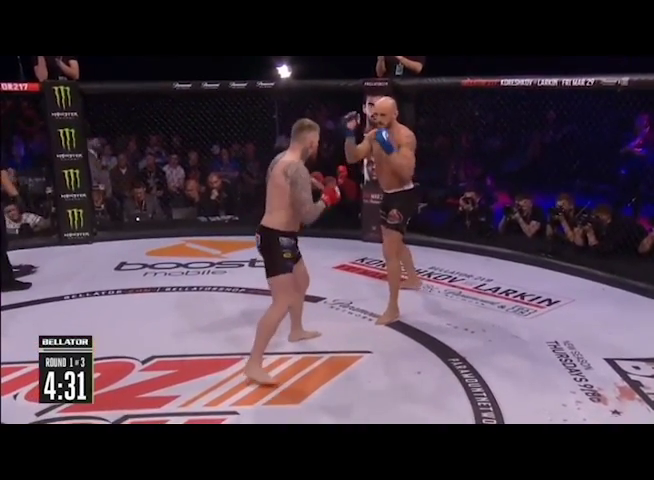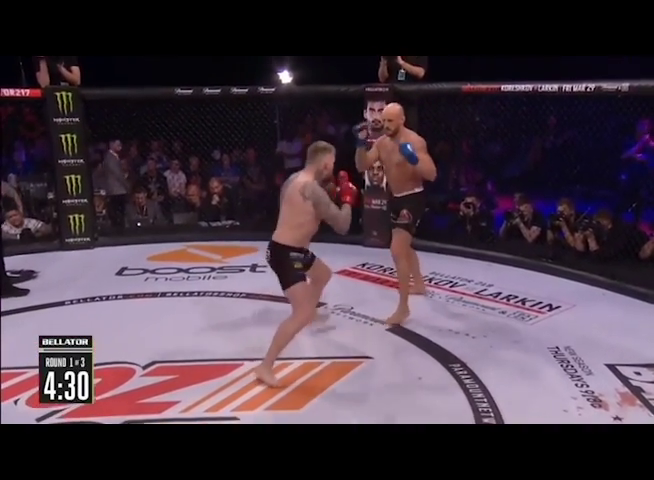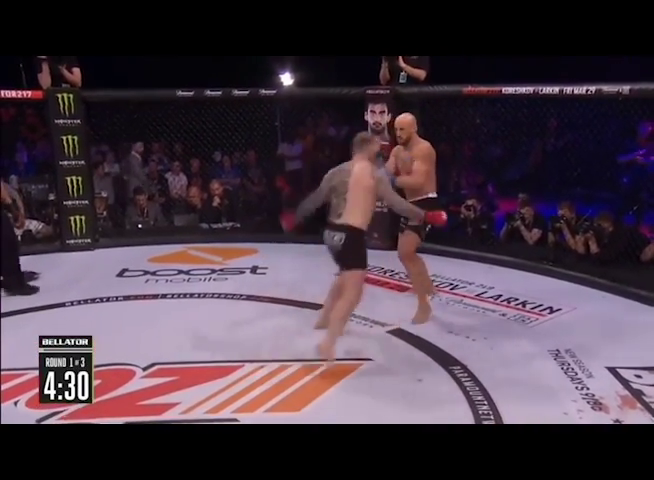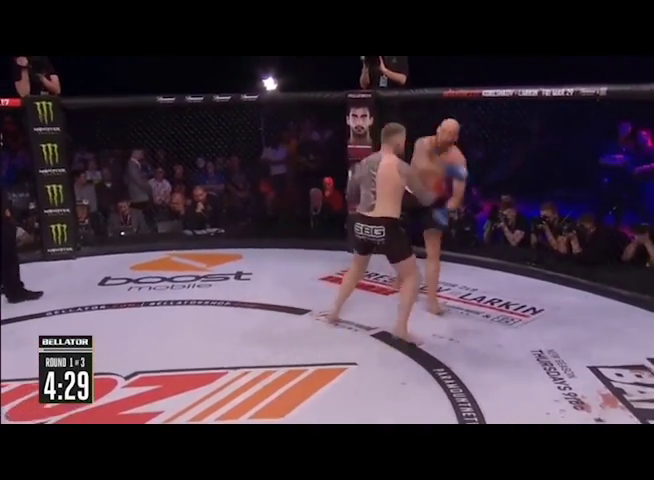
dt=0.4s
person 1, frame 1
left shoulder: (280, 161)
right shoulder: (297, 170)
right elbow: (307, 216)
left wrist: (309, 185)
right wrist: (326, 200)
left hip: (279, 236)
right hip: (276, 239)
left knee: (301, 282)
right knee: (283, 302)
left ankle: (297, 331)
right ankle: (254, 365)
person 1, frame 2
left shoulder: (294, 179)
right shoulder: (313, 190)
right elbow: (342, 226)
right wrist: (347, 200)
left hip: (291, 249)
right hip: (287, 254)
left knee: (324, 274)
right knee: (303, 314)
left ankle: (312, 321)
right ankle: (265, 367)
person 1, frame 3
left shoulder: (337, 172)
right shoulder: (375, 174)
left elbow: (315, 199)
right elbow: (396, 204)
left wrist: (296, 216)
right wrist: (426, 215)
left hip: (334, 232)
right hip: (352, 235)
left knee: (344, 279)
right knee: (352, 293)
left ankle: (325, 318)
right ankle: (328, 344)
person 1, frame 4
left shoulder: (364, 164)
right shoulder: (402, 167)
left elbow: (350, 194)
right elbow: (427, 199)
right wrist: (438, 191)
left hip: (360, 223)
right hip: (388, 228)
left knee: (357, 269)
right knee: (411, 276)
left ankle: (335, 312)
right ankle: (401, 328)
person 2, frame 1
left shoulder: (405, 136)
right shoulder: (373, 135)
left elbow: (407, 172)
right elbow: (352, 158)
left wrist: (389, 149)
right wrist: (350, 133)
left hip: (403, 196)
right hip: (388, 195)
left knee: (389, 251)
right knee: (396, 242)
left ankle: (393, 309)
right ankle: (413, 278)
person 2, frame 2
left shoulder: (415, 141)
right shoulder: (382, 142)
left elbow: (432, 175)
right elbow: (362, 166)
left wrist: (414, 161)
right wrist: (361, 143)
left hip: (413, 199)
right hip: (396, 199)
left knee: (398, 251)
right knee: (403, 247)
left ankle: (403, 307)
right ankle: (419, 285)
person 2, frame 3
left shoulder: (423, 149)
right shoulder: (397, 150)
left elbow: (417, 182)
right elbow: (387, 173)
left wrist: (394, 179)
left hip: (426, 204)
right hip: (412, 204)
left knee: (406, 253)
right knee: (406, 252)
left ankle: (423, 308)
right ankle: (427, 287)
person 2, frame 4
left shoulder: (458, 158)
right shoulder: (423, 143)
left elbow: (459, 192)
right elbow: (420, 167)
left wrist: (448, 209)
right wrist: (445, 168)
right hip: (411, 197)
left knee: (433, 251)
left ankle: (432, 298)
